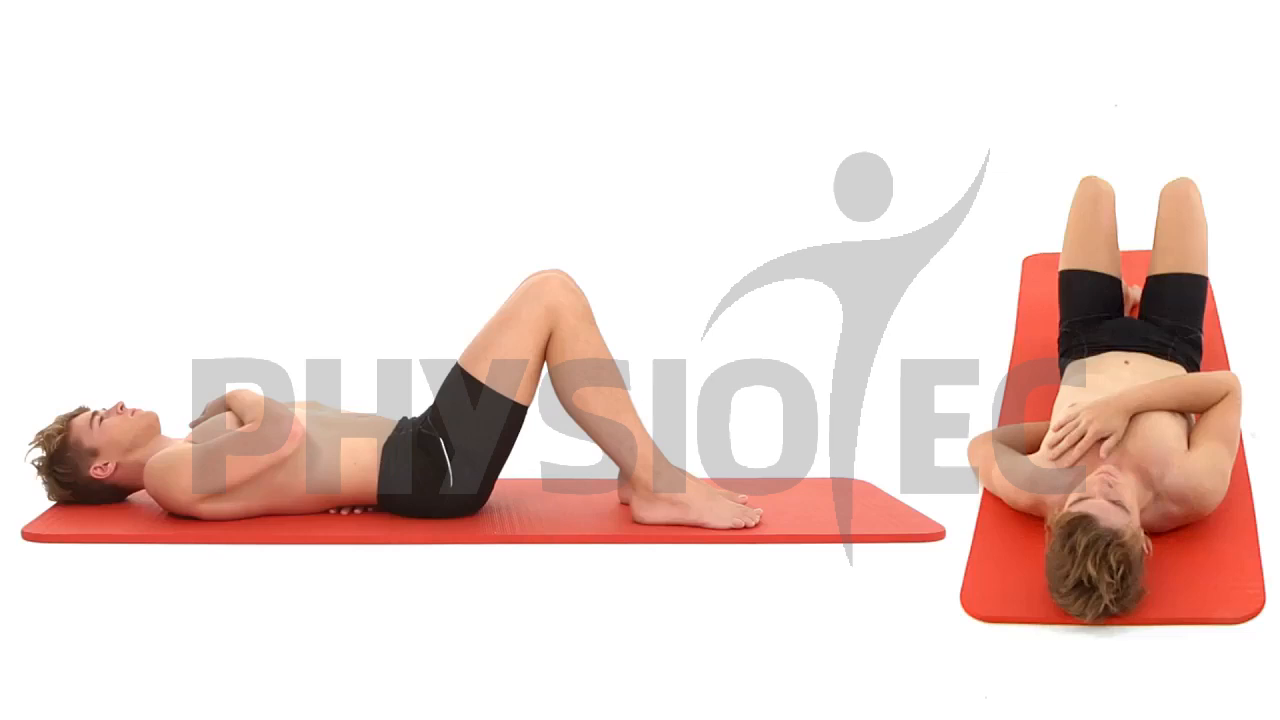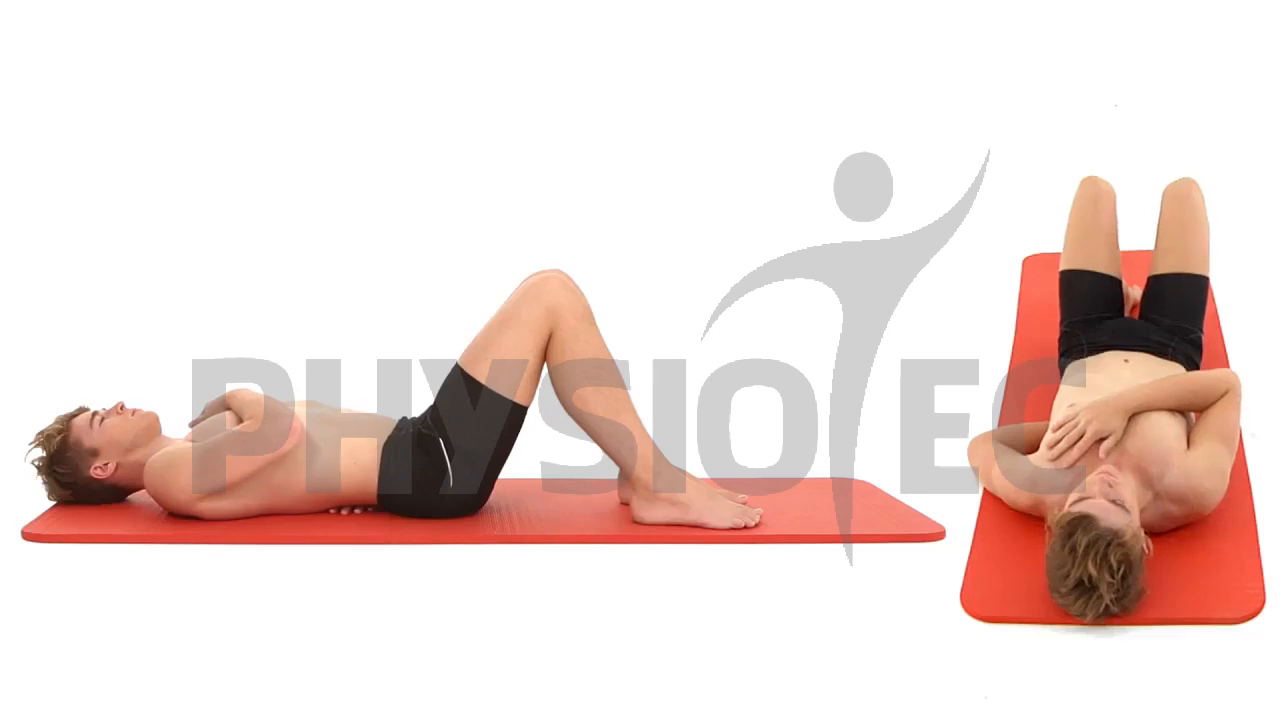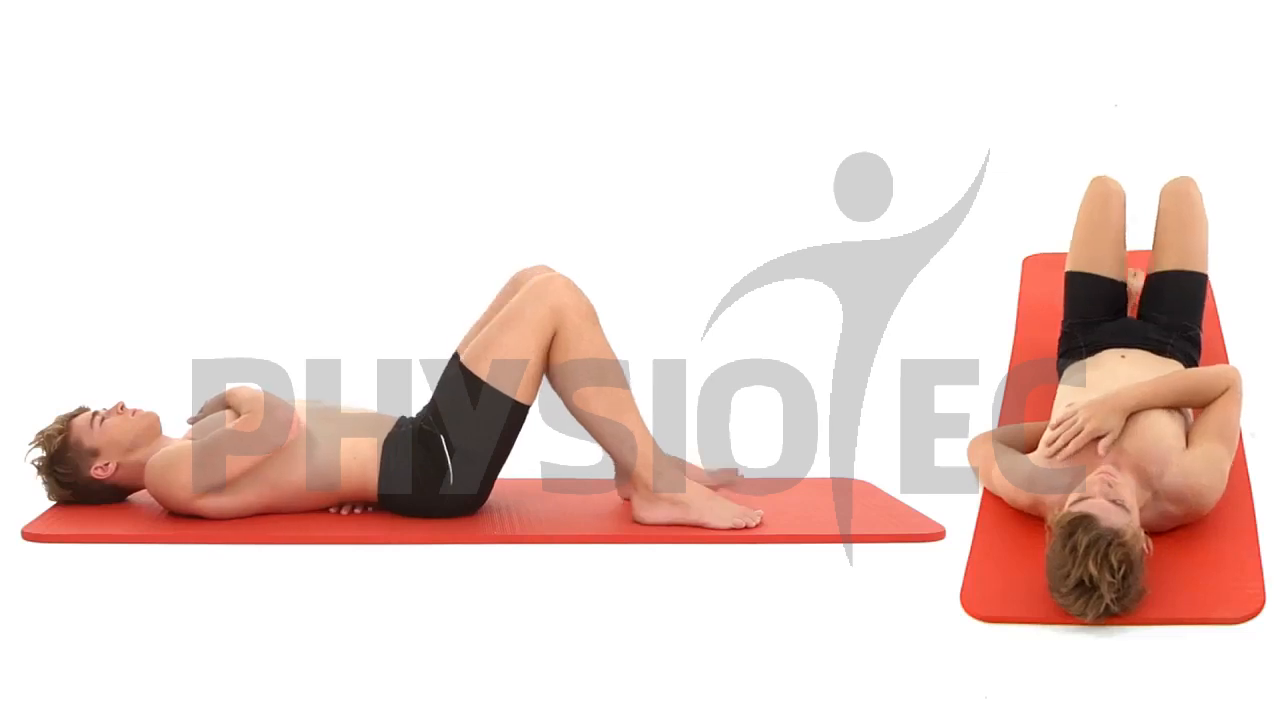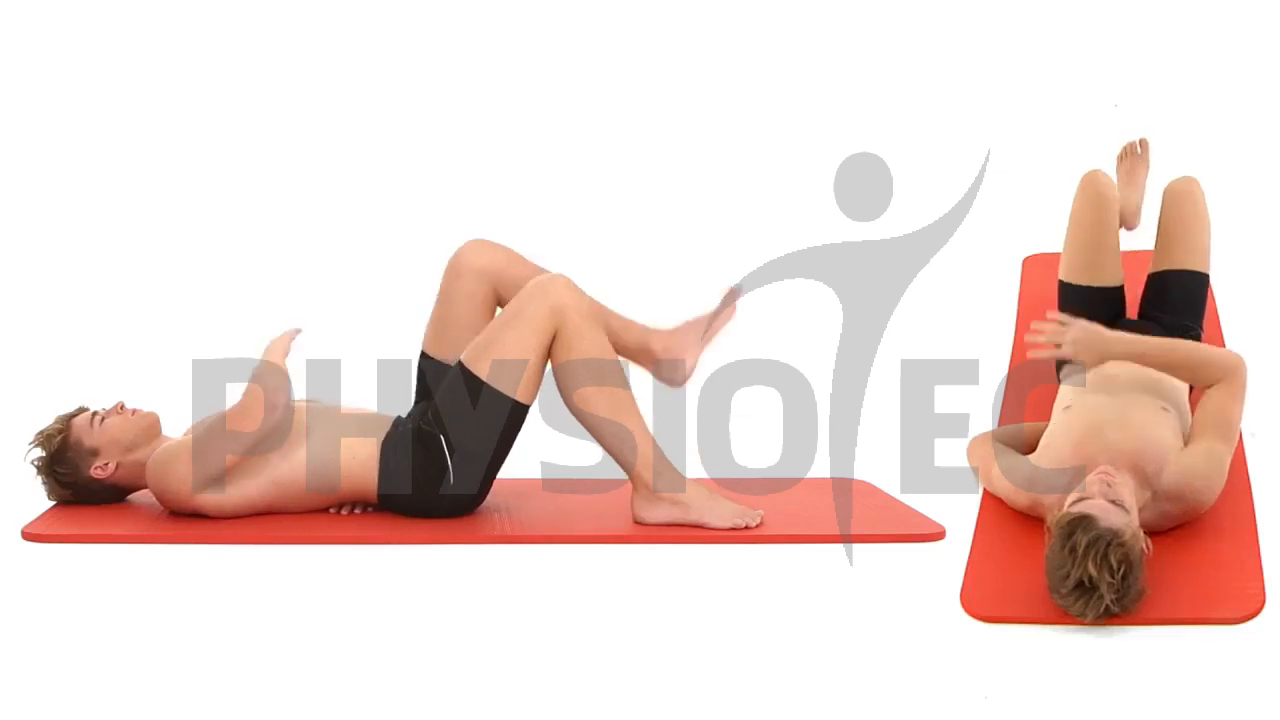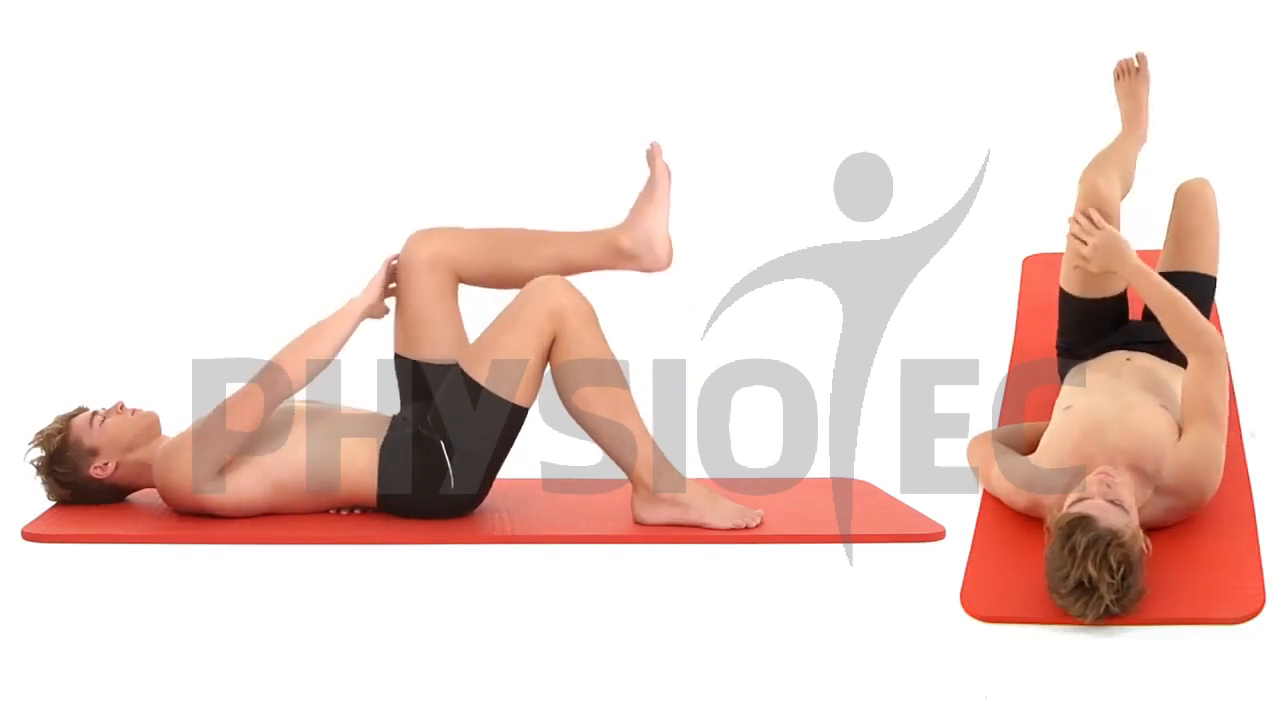
dt=0.5s
person 1, frame 1
left shoulder: (194, 446)
right shoulder: (174, 474)
right elbow: (287, 435)
right wrist: (242, 400)
left hip: (419, 442)
right hip: (433, 468)
left knee: (547, 290)
right knee: (553, 296)
left ankle: (643, 473)
right ankle: (661, 490)
person 1, frame 2
left shoulder: (195, 447)
right shoulder: (171, 476)
right elbow: (285, 432)
right wrist: (243, 400)
left hip: (420, 446)
right hip: (434, 471)
left knee: (546, 291)
right knee: (553, 295)
left ankle: (644, 473)
right ankle: (660, 489)
person 1, frame 3
left shoulder: (199, 448)
right shoulder: (175, 472)
right elbow: (282, 426)
right wrist: (237, 396)
left hip: (421, 440)
right hip: (435, 469)
left knee: (537, 282)
right knee: (557, 300)
left ankle: (642, 466)
right ankle: (661, 490)
person 1, frame 4
left shoulder: (199, 452)
right shoulder: (174, 473)
right elbow: (267, 411)
right wrist: (276, 348)
left hip: (420, 437)
right hip: (436, 467)
left knee: (478, 260)
right knee: (554, 300)
left ankle: (659, 350)
right ankle: (662, 491)
person 1, frame 5
left shoulder: (199, 452)
right shoulder: (181, 472)
right elbow: (272, 388)
right wrist: (358, 306)
left hip: (419, 436)
right hip: (436, 468)
left knee: (429, 251)
right knee: (553, 299)
left ankle: (627, 243)
right ankle: (662, 491)
person 2, frame 1
left shoulder: (1035, 492)
right shoulder: (1191, 495)
left elbow: (979, 444)
right elbow: (1228, 385)
left wrist: (1060, 424)
right wrist: (1127, 405)
left hip: (1088, 350)
right hip: (1167, 350)
left knee: (1095, 188)
right knee: (1180, 189)
left ankle: (1125, 298)
right ankle: (1131, 299)
person 2, frame 2
left shoulder: (1035, 494)
right shoulder: (1189, 496)
left elbow: (980, 445)
right elbow: (1227, 383)
left wrist: (1059, 427)
right wrist: (1126, 405)
left hip: (1088, 350)
right hip: (1168, 351)
left knee: (1095, 187)
right knee: (1182, 189)
left ankle: (1124, 299)
right ankle: (1134, 300)
person 2, frame 3
left shoulder: (1035, 493)
right shoulder: (1188, 495)
left elbow: (980, 445)
right elbow: (1228, 380)
left wrist: (1059, 424)
right wrist: (1124, 403)
left hip: (1088, 349)
right hip: (1167, 350)
left knee: (1105, 189)
right knee: (1181, 189)
left ankle: (1125, 293)
right ankle: (1133, 293)
person 2, frame 4
left shoulder: (1036, 495)
right shoulder: (1184, 495)
left elbow: (980, 446)
right elbow: (1231, 372)
left wrist: (1057, 428)
right wrist: (1114, 342)
left hip: (1086, 366)
right hip: (1163, 371)
left knee: (1097, 184)
right knee: (1183, 191)
left ankle: (1127, 207)
person 2, frame 5
left shoulder: (1032, 496)
right shoulder: (1187, 489)
left elbow: (979, 444)
right elbow: (1210, 352)
left wrist: (1052, 425)
right wrist: (1128, 265)
left hip: (1088, 360)
right hip: (1164, 361)
left knee: (1095, 190)
right knee: (1195, 190)
left ankle: (1135, 129)
